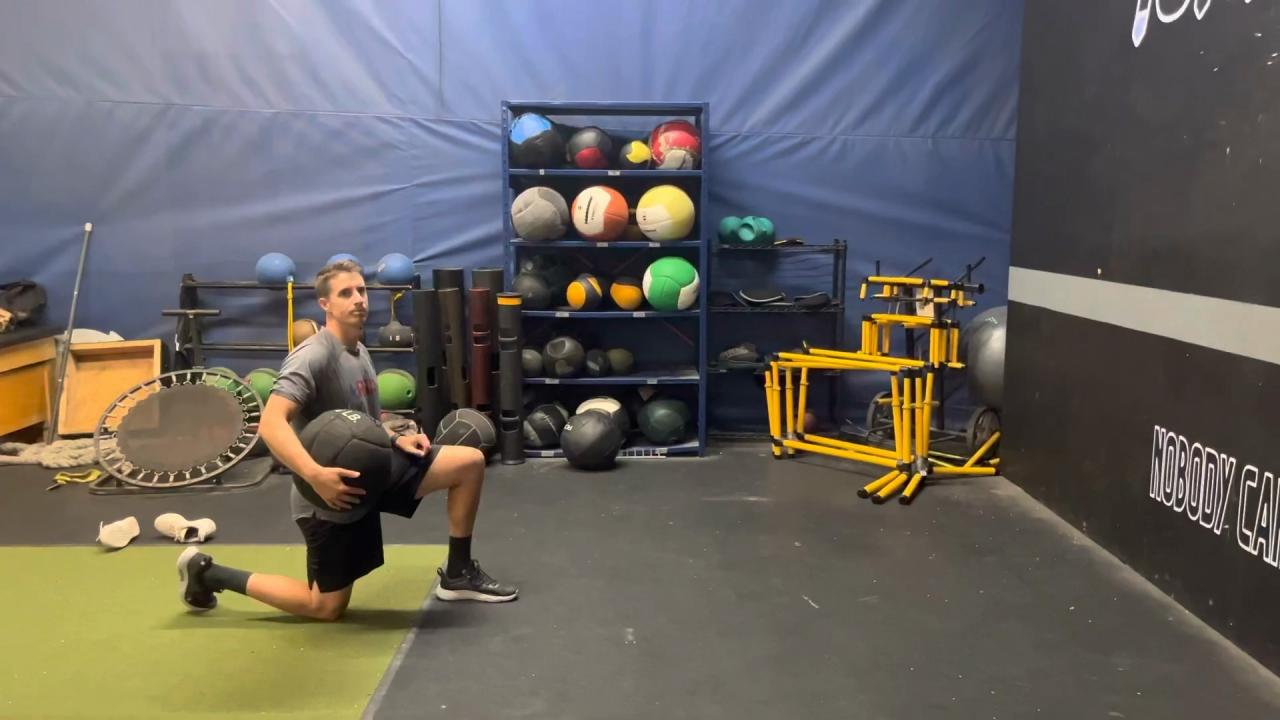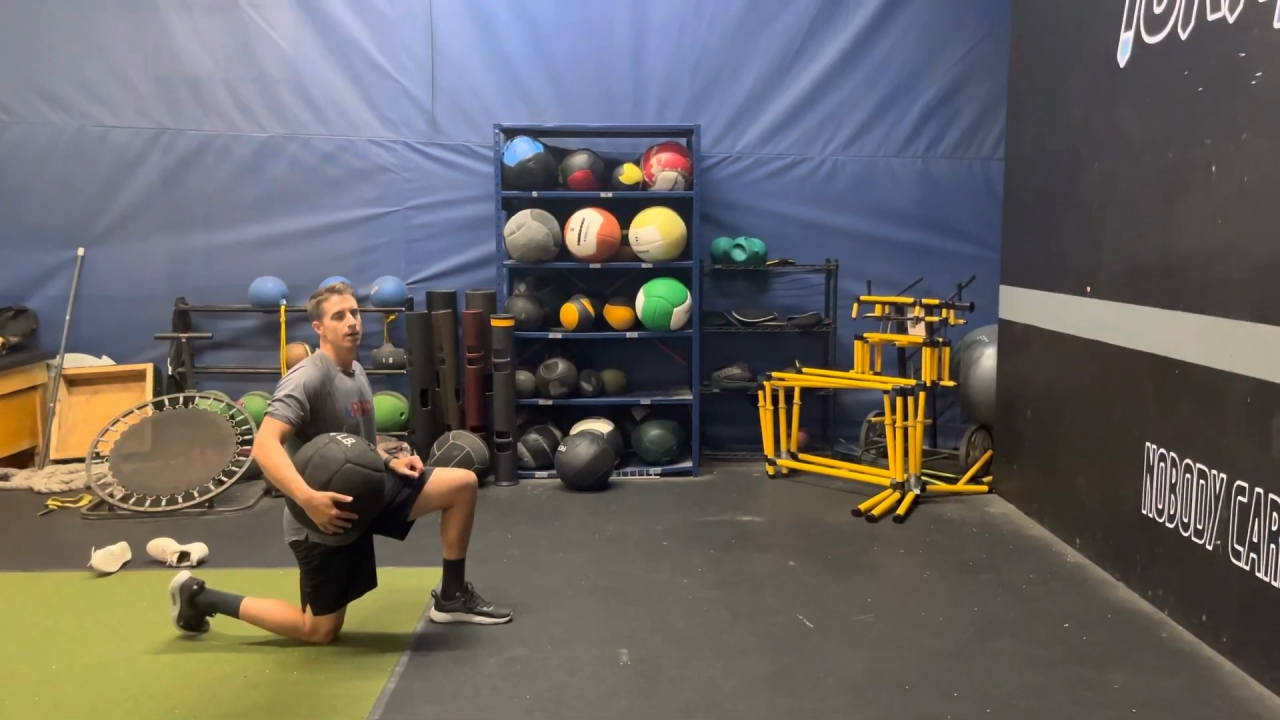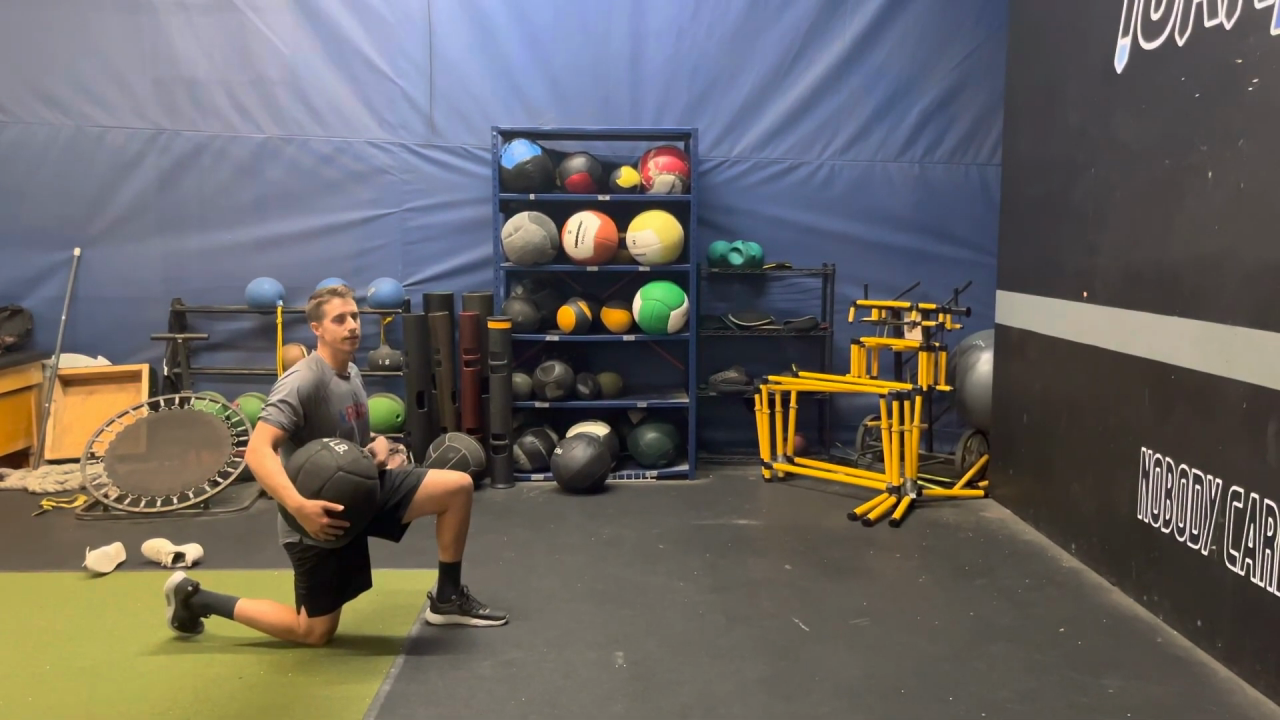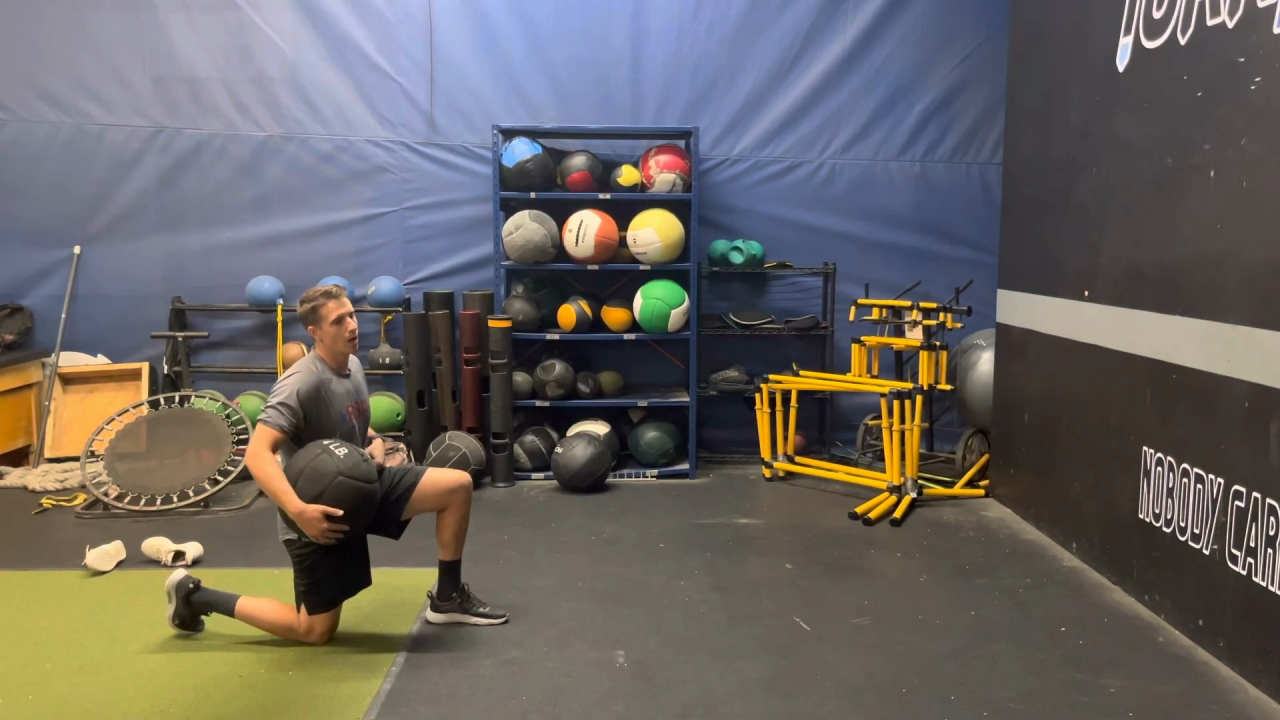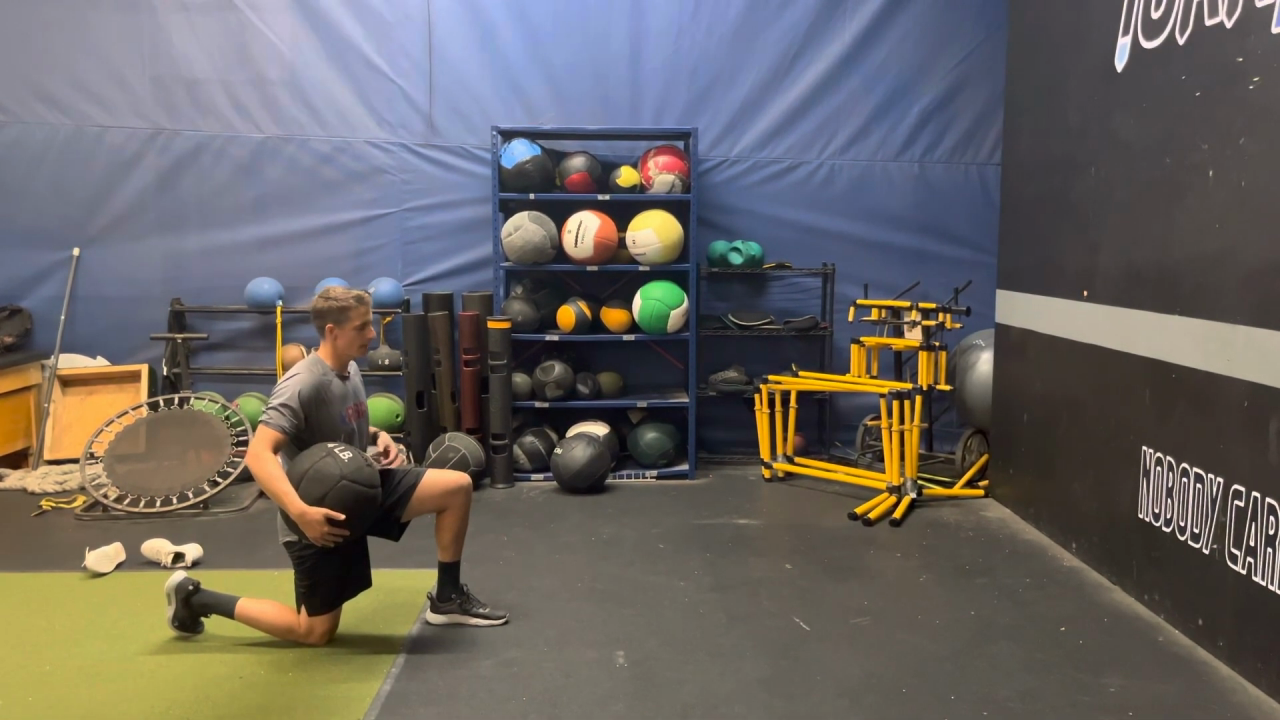
dt=1s
person 1, frame 1
left shoulder: (359, 351)
right shoulder: (313, 357)
right elbow: (271, 423)
left wrist: (396, 438)
right wrist: (315, 475)
right hip: (331, 494)
left knee: (470, 462)
right knee: (326, 607)
left ankle: (458, 574)
right ankle: (208, 573)
person 1, frame 2
left shoulder: (356, 371)
right shoulder: (307, 379)
right elbow: (264, 445)
left wrist: (390, 460)
right wrist: (308, 499)
right hip: (325, 516)
left knee: (463, 483)
right knee: (320, 629)
left ankle: (452, 596)
right ankle: (199, 597)
person 1, frame 3
left shoulder: (351, 373)
right shoulder: (302, 382)
right elbow: (258, 451)
left wrist: (379, 441)
right wrist: (298, 507)
right hip: (320, 519)
left knee: (458, 487)
right knee: (314, 631)
left ankle: (448, 599)
right ankle: (194, 598)
person 1, frame 4
left shoulder: (353, 365)
right shoulder: (301, 384)
right elbow: (257, 453)
left wrist: (375, 441)
right wrist: (297, 511)
right hip: (321, 512)
left knee: (457, 485)
right knee: (316, 630)
left ankle: (448, 597)
right ankle: (195, 595)
person 1, frame 5
left shoulder: (350, 369)
right shoulder: (303, 385)
right elbow: (258, 455)
left wrist: (378, 436)
right wrist: (299, 513)
right hip: (321, 516)
left knee: (458, 486)
right knee: (315, 631)
left ankle: (448, 598)
right ankle: (194, 597)
